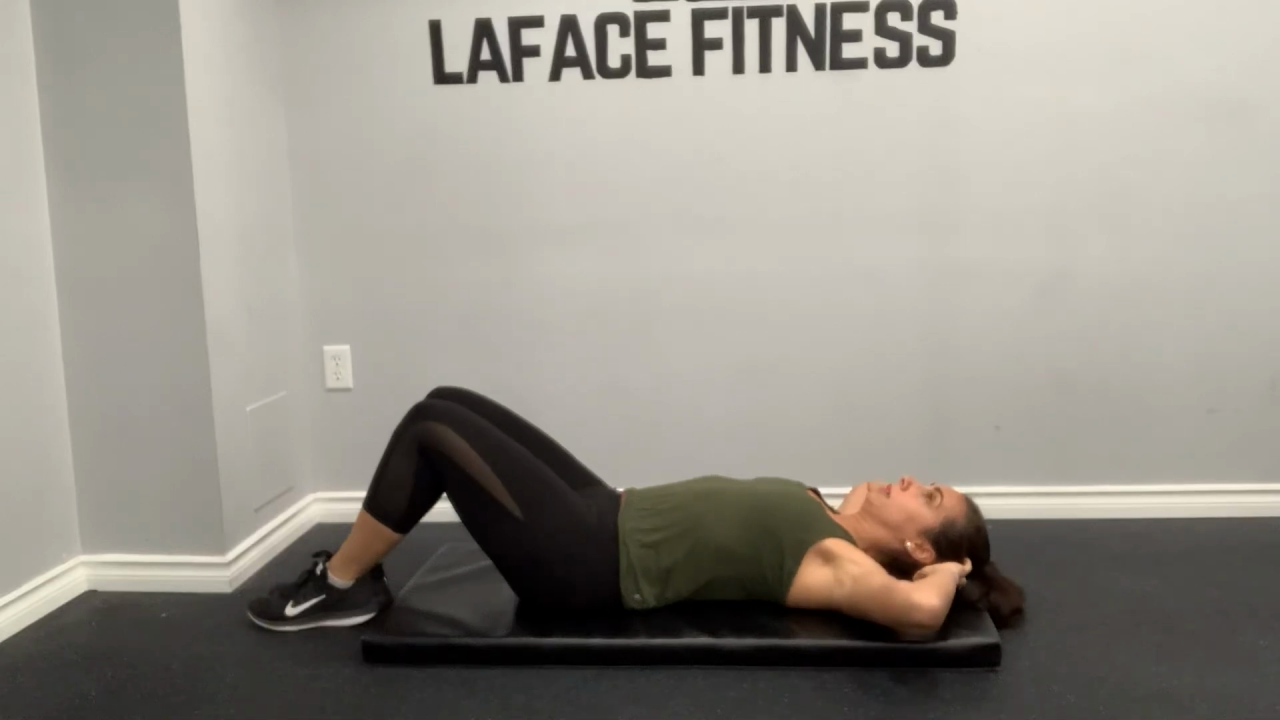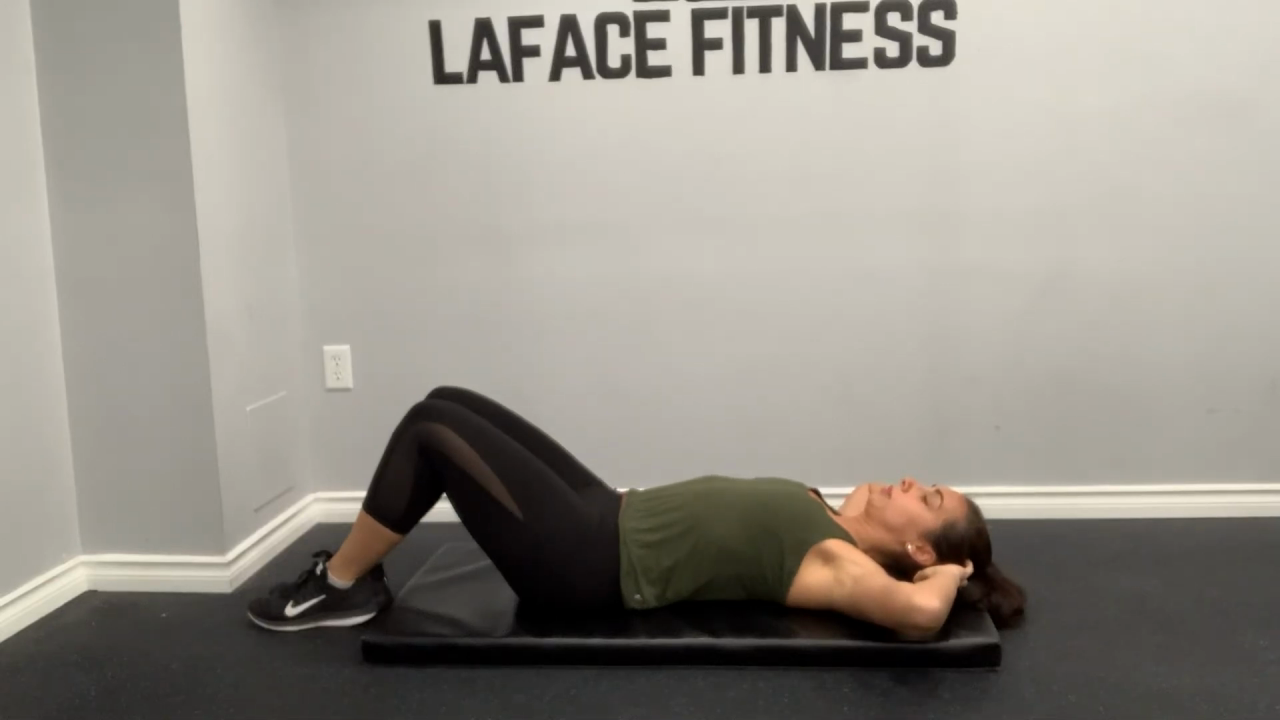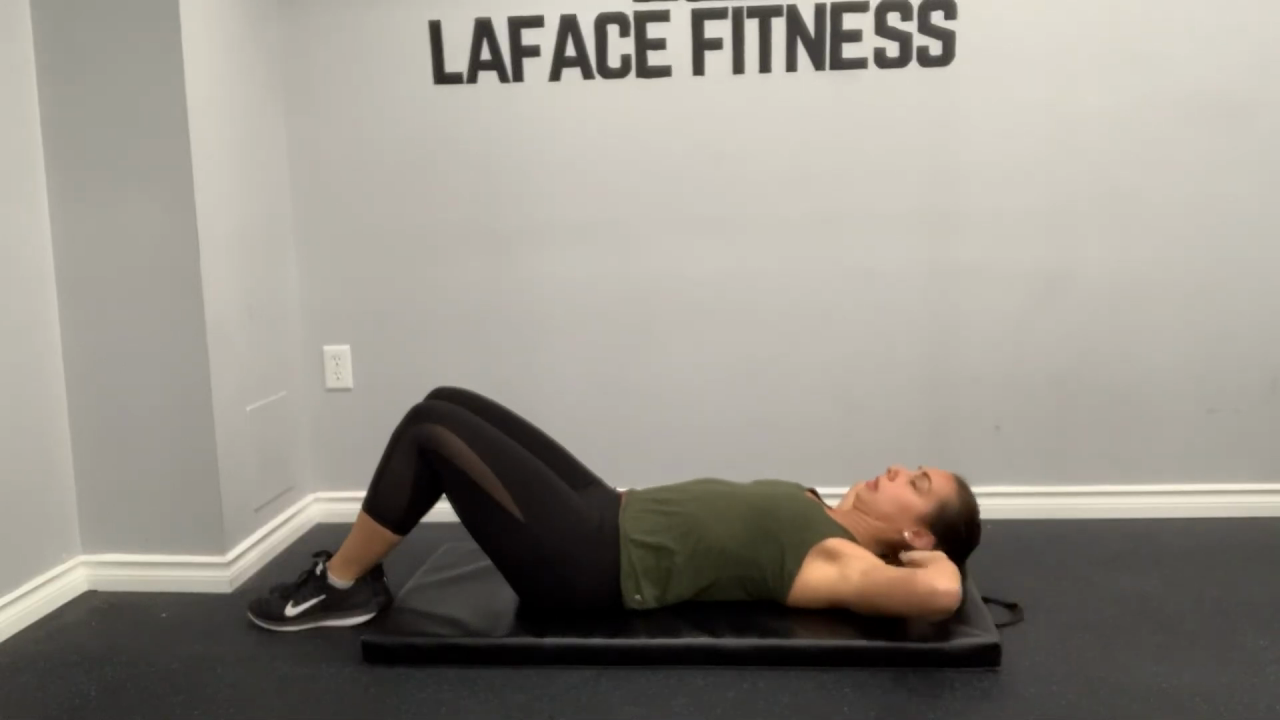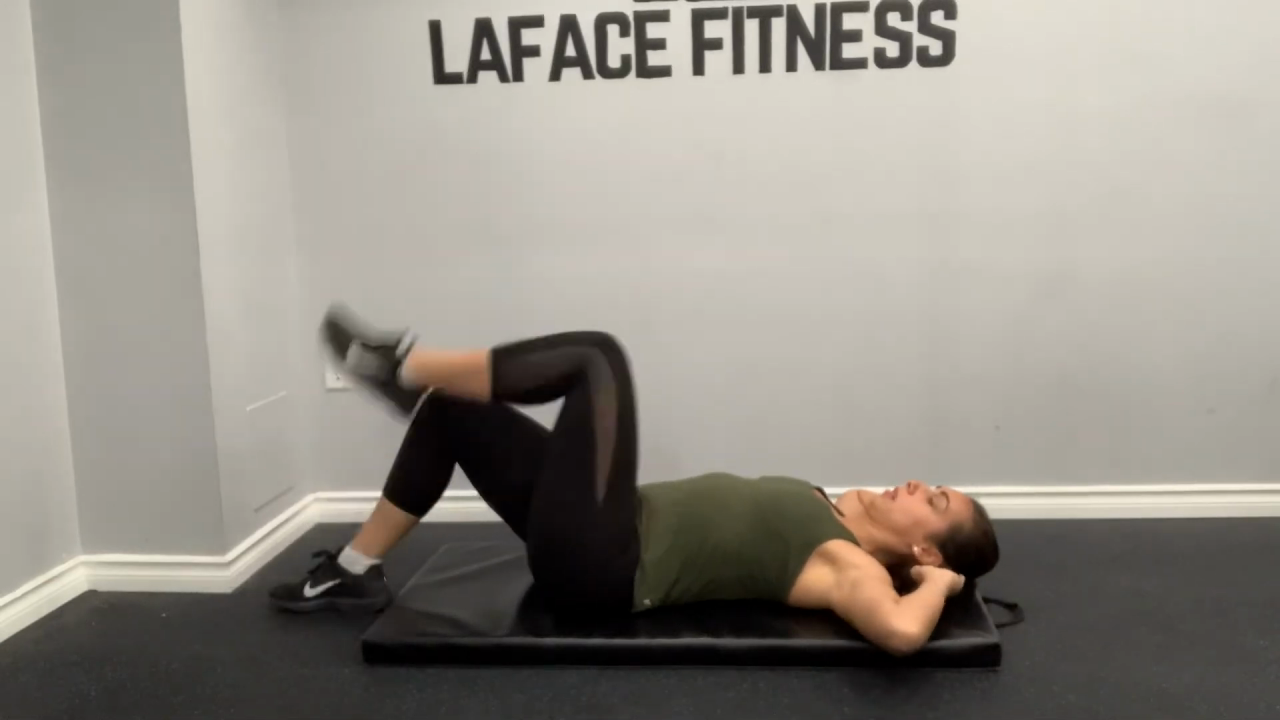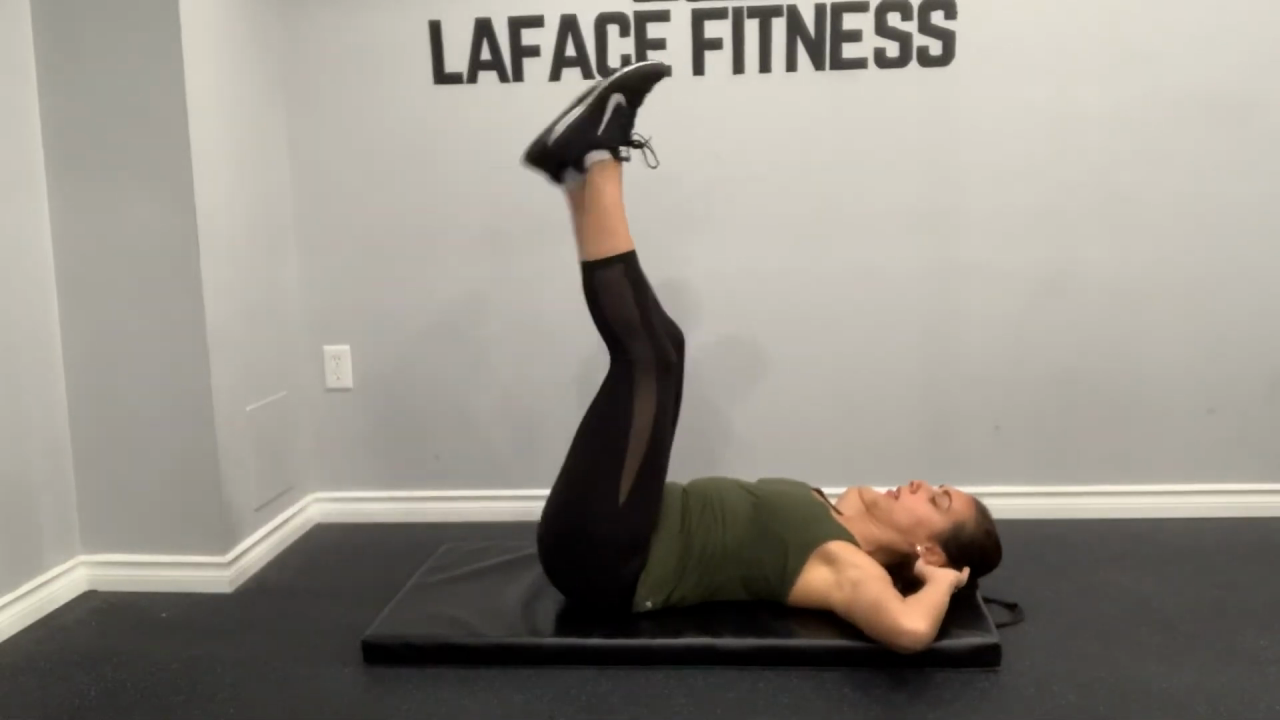
dt=1s
person 1, frame 1
left shoulder: (837, 564)
right shoulder: (830, 524)
left elbow: (921, 612)
left wrist: (946, 574)
right wrist: (864, 499)
left hip: (587, 563)
right hip: (606, 516)
left knee: (431, 430)
right knee: (446, 404)
left ankle: (340, 585)
right ankle: (358, 570)
person 1, frame 2
left shoulder: (837, 565)
right shoulder: (831, 525)
left elbow: (920, 612)
left wrist: (949, 575)
right wrist: (888, 519)
left hip: (586, 565)
right hip: (608, 516)
left knee: (430, 430)
right knee: (448, 404)
left ankle: (340, 586)
right ankle: (358, 572)
person 1, frame 3
left shoulder: (843, 567)
right shoulder: (832, 524)
left elbow: (941, 592)
left wrist: (939, 561)
left hip: (586, 566)
right hip: (606, 517)
left knee: (428, 431)
right knee: (445, 404)
left ankle: (338, 587)
right ankle: (357, 573)
person 1, frame 4
left shoulder: (855, 566)
right shoulder: (840, 524)
left elbow: (902, 631)
left wrist: (938, 585)
left hip: (598, 563)
right hip: (610, 531)
left knee: (597, 358)
right knee: (451, 406)
left ankle: (407, 369)
right ankle: (356, 568)
person 1, frame 5
left shoulder: (854, 570)
right shoulder: (848, 524)
left elbow: (908, 629)
left wrist: (941, 583)
left hip: (598, 558)
right hip: (606, 550)
left knee: (644, 356)
right knee: (655, 345)
left ankle: (600, 156)
right ankle: (577, 163)
